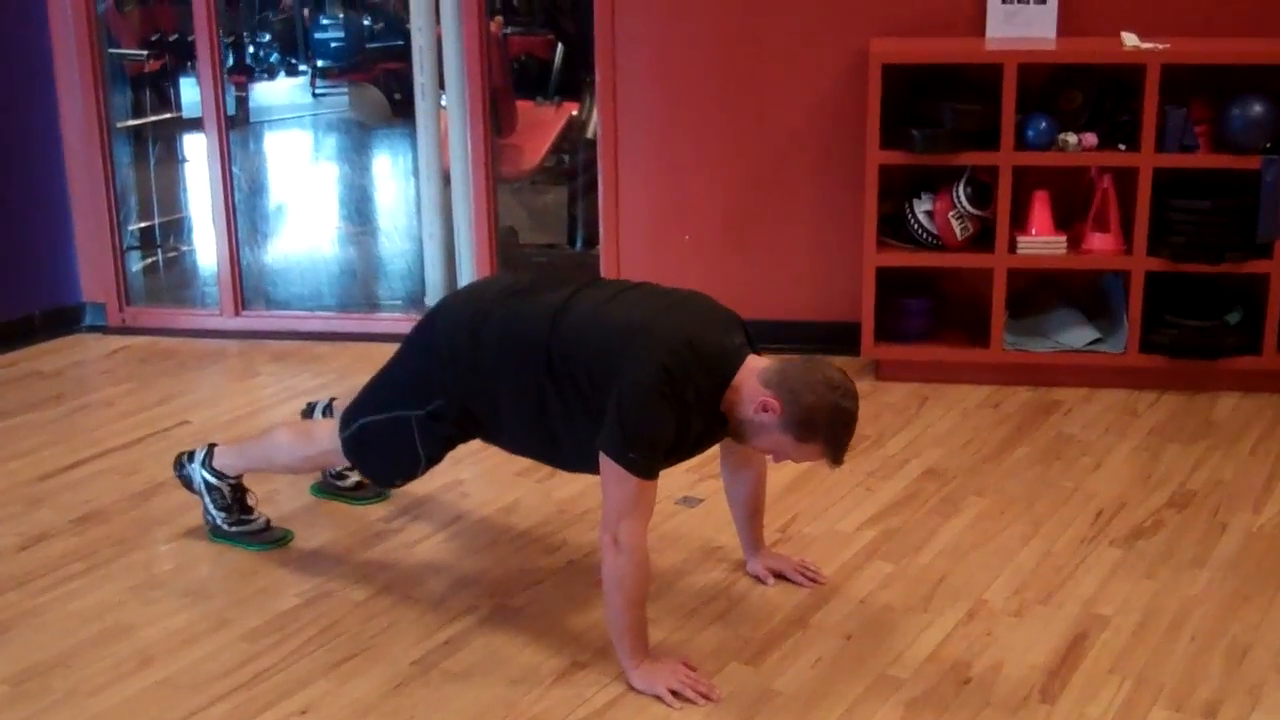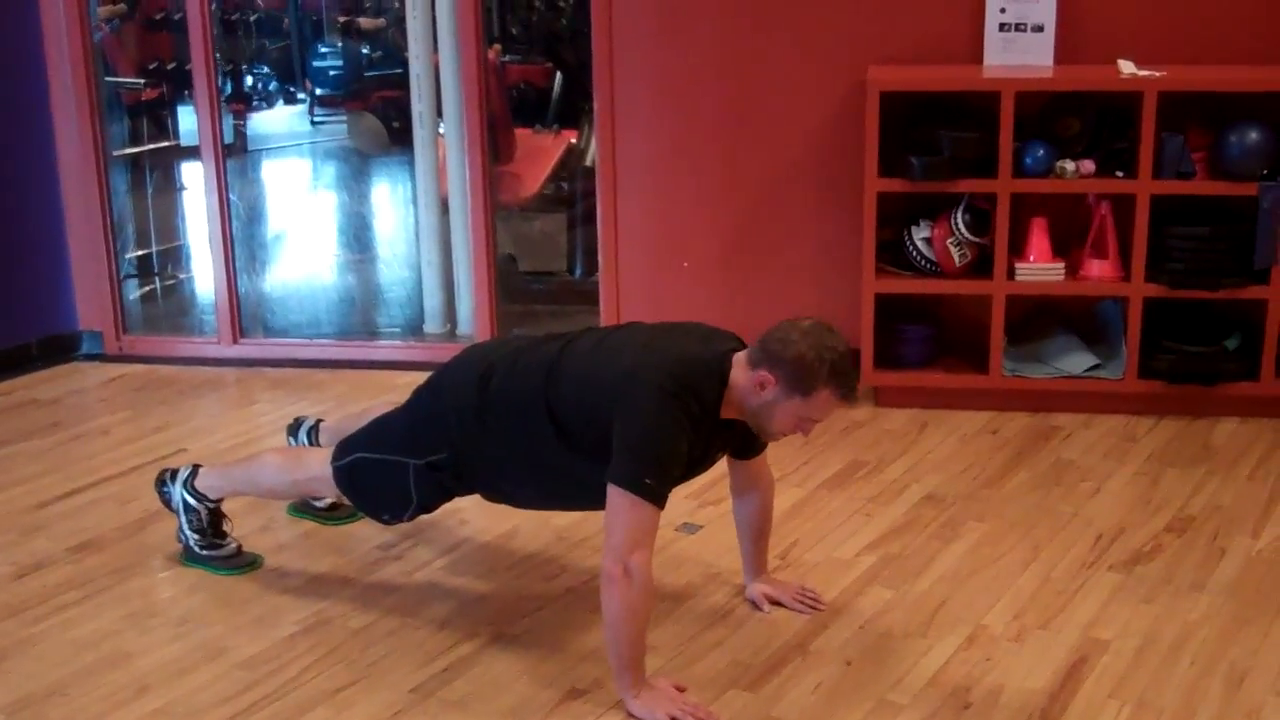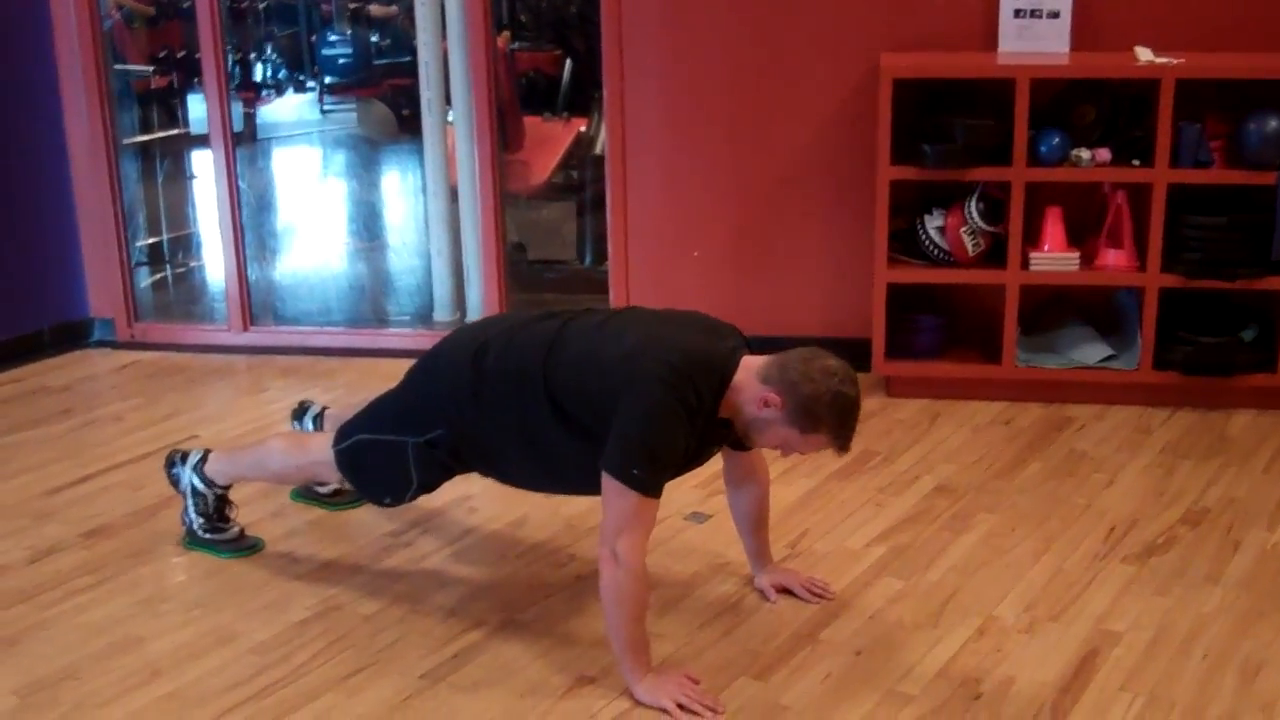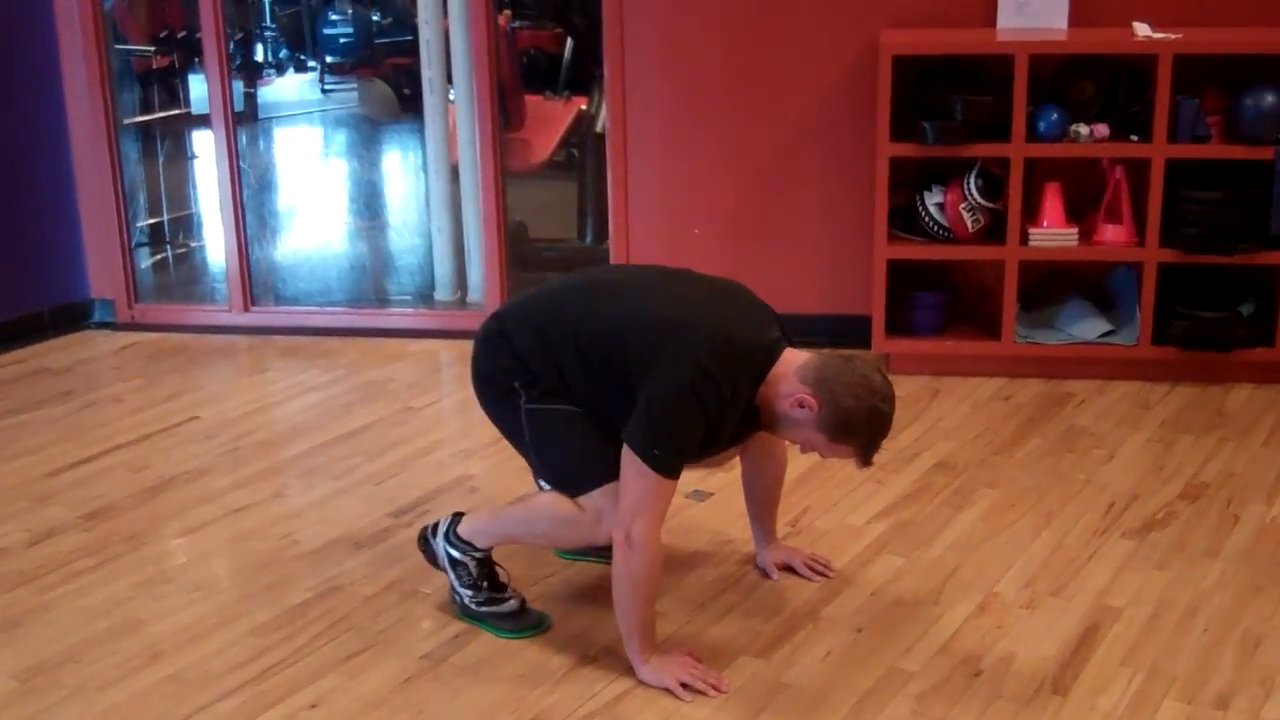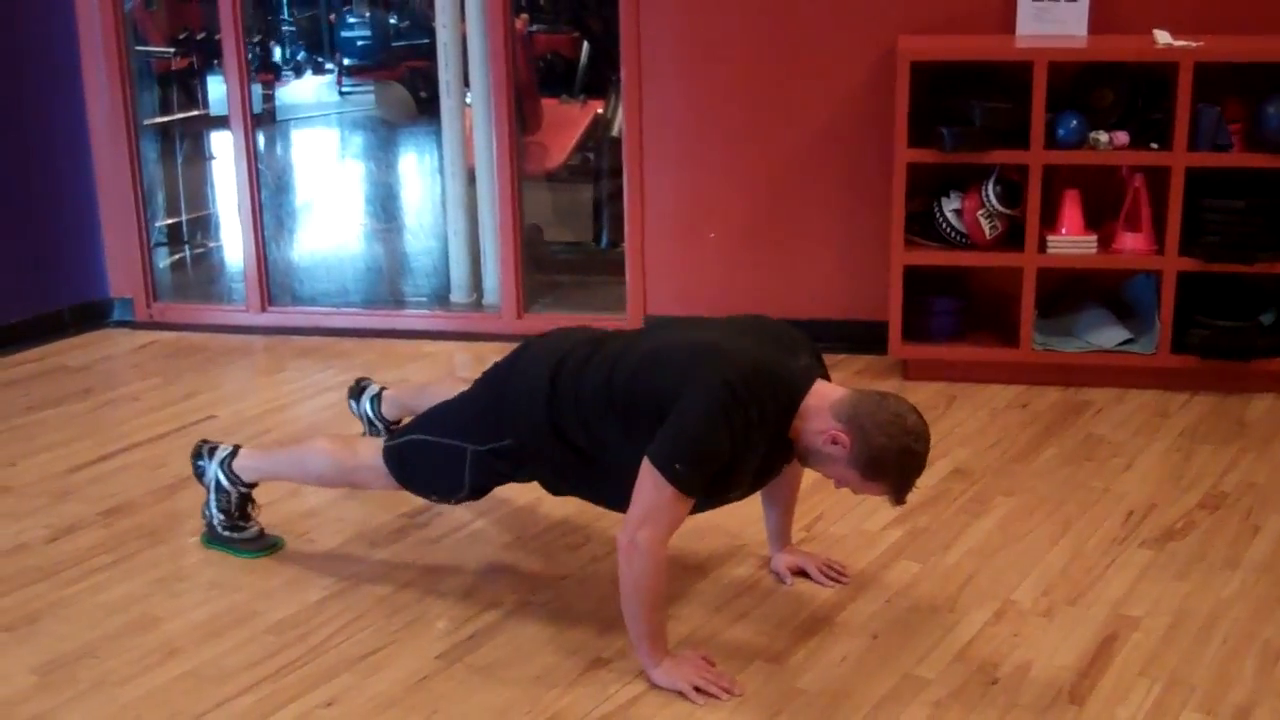
dt=1s
person 1, frame 1
left shoulder: (738, 358)
right shoulder: (658, 386)
left elbow: (740, 460)
right elbow: (621, 537)
left wrist: (756, 549)
right wrist: (638, 662)
left hip: (514, 320)
right hip: (468, 348)
right knee: (354, 446)
left ankle: (330, 410)
right ankle: (214, 468)
person 1, frame 2
left shoulder: (741, 374)
right shoulder: (664, 406)
left elbow: (752, 480)
right elbow: (624, 564)
left wrist: (757, 575)
left hip: (509, 386)
right hip: (469, 421)
left knee: (395, 428)
right knee: (337, 473)
left ankle: (314, 431)
right ankle: (194, 488)
person 1, frame 3
left shoulder: (740, 369)
right shoulder: (664, 401)
left elbow: (744, 471)
right elbow: (620, 550)
left wrist: (762, 565)
left hip: (505, 368)
right hip: (466, 392)
right knee: (337, 461)
left ankle: (320, 419)
right ankle: (201, 473)
person 1, frame 4
left shoulder: (770, 347)
right shoulder: (694, 384)
left elbow: (762, 442)
right elbow: (634, 532)
left wrist: (768, 543)
right wrist: (645, 658)
left hip: (578, 343)
right hip: (516, 362)
left knee: (726, 436)
right knee: (613, 512)
left ankle: (569, 478)
right ankle: (461, 539)
person 1, frame 5
left shoulder: (800, 371)
right shoulder: (724, 410)
left elbow: (779, 448)
right elbow: (640, 540)
left wrist: (782, 547)
right wrist: (656, 660)
left hip: (573, 371)
right hip: (536, 408)
left knee: (472, 405)
right knee: (385, 466)
left ankle: (380, 404)
right ankle: (230, 468)
